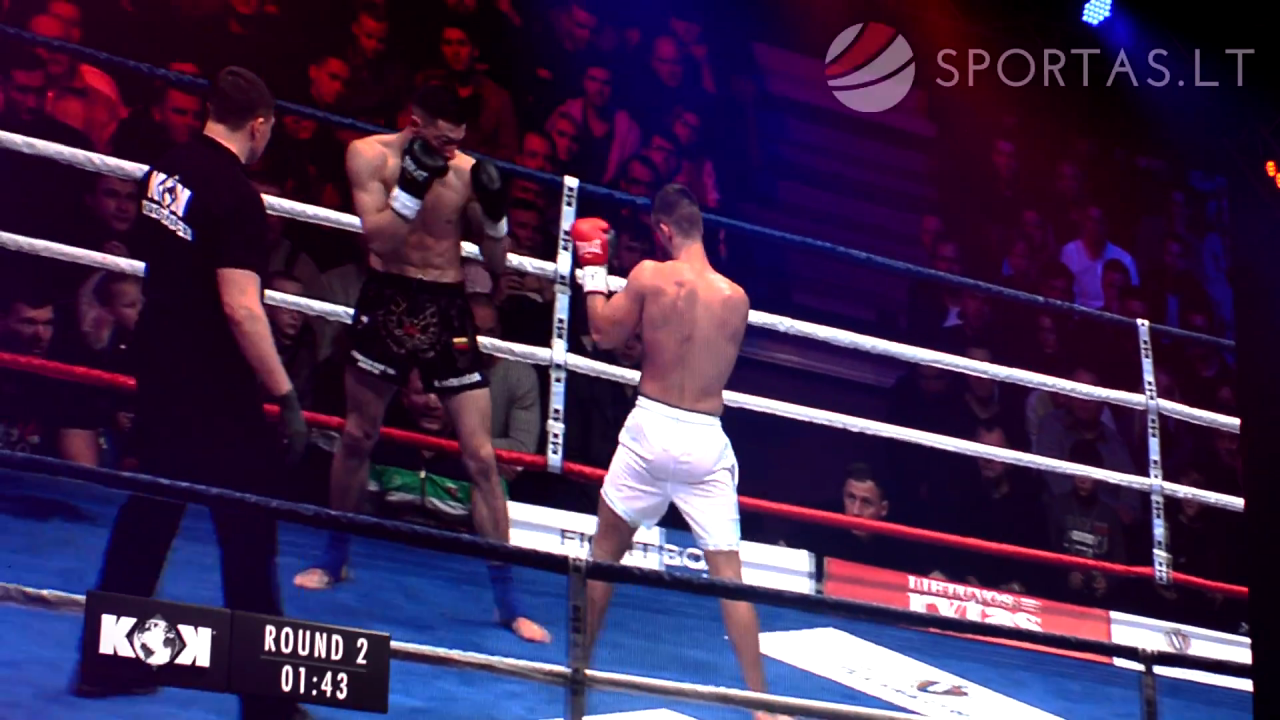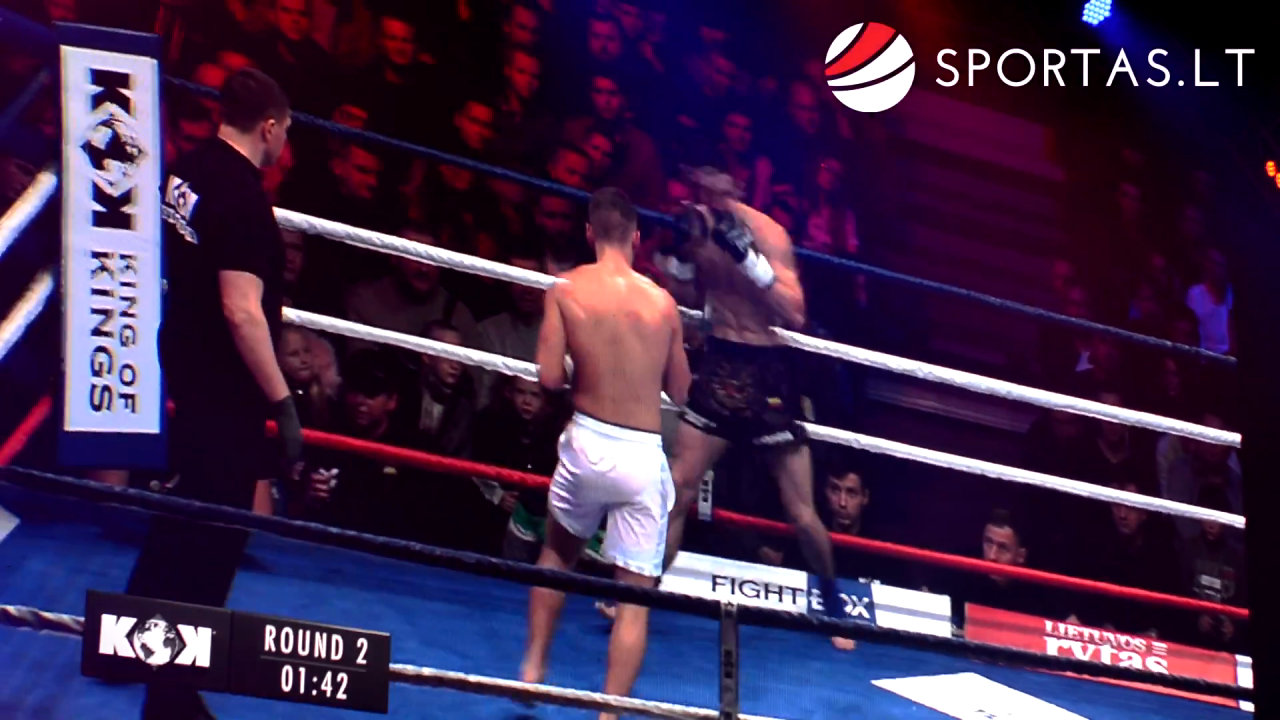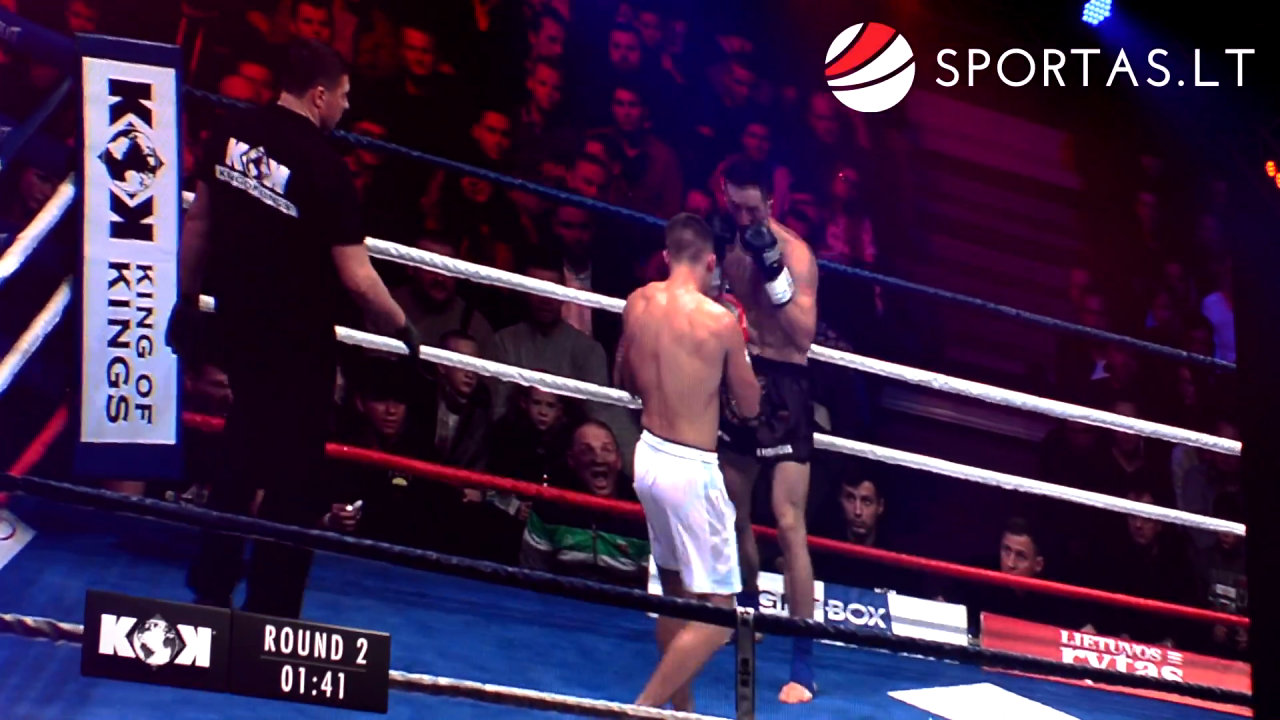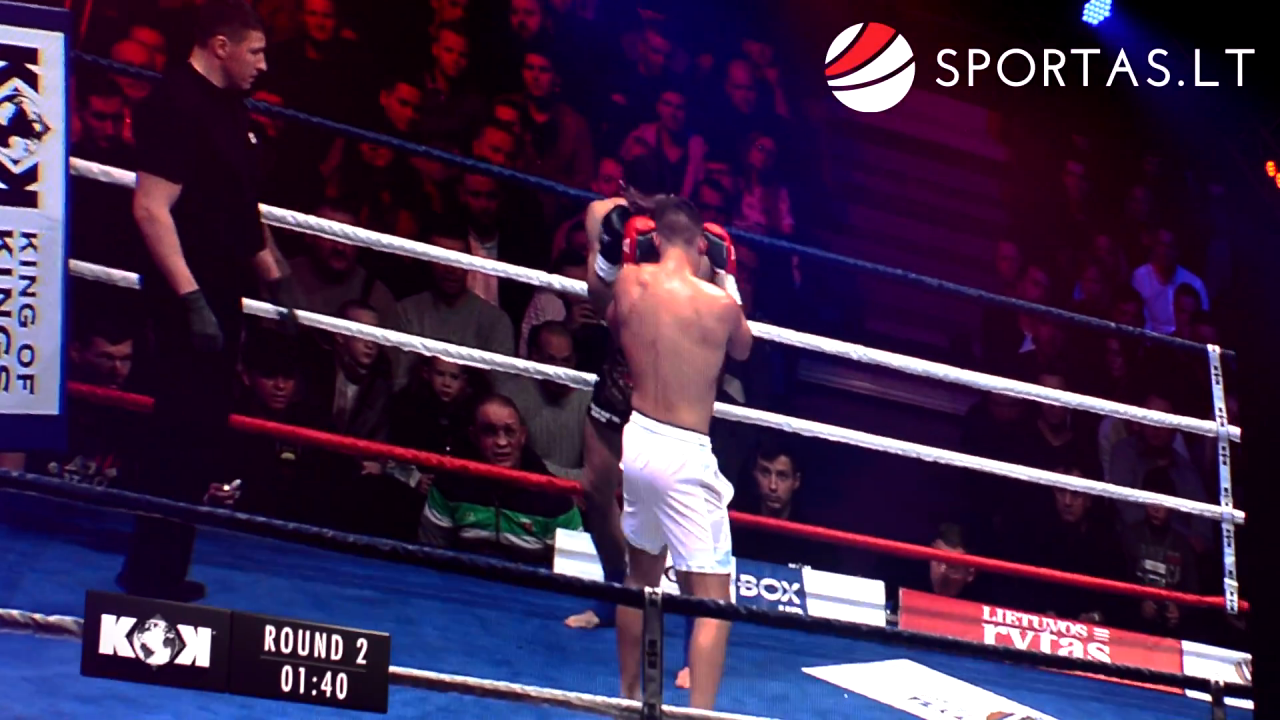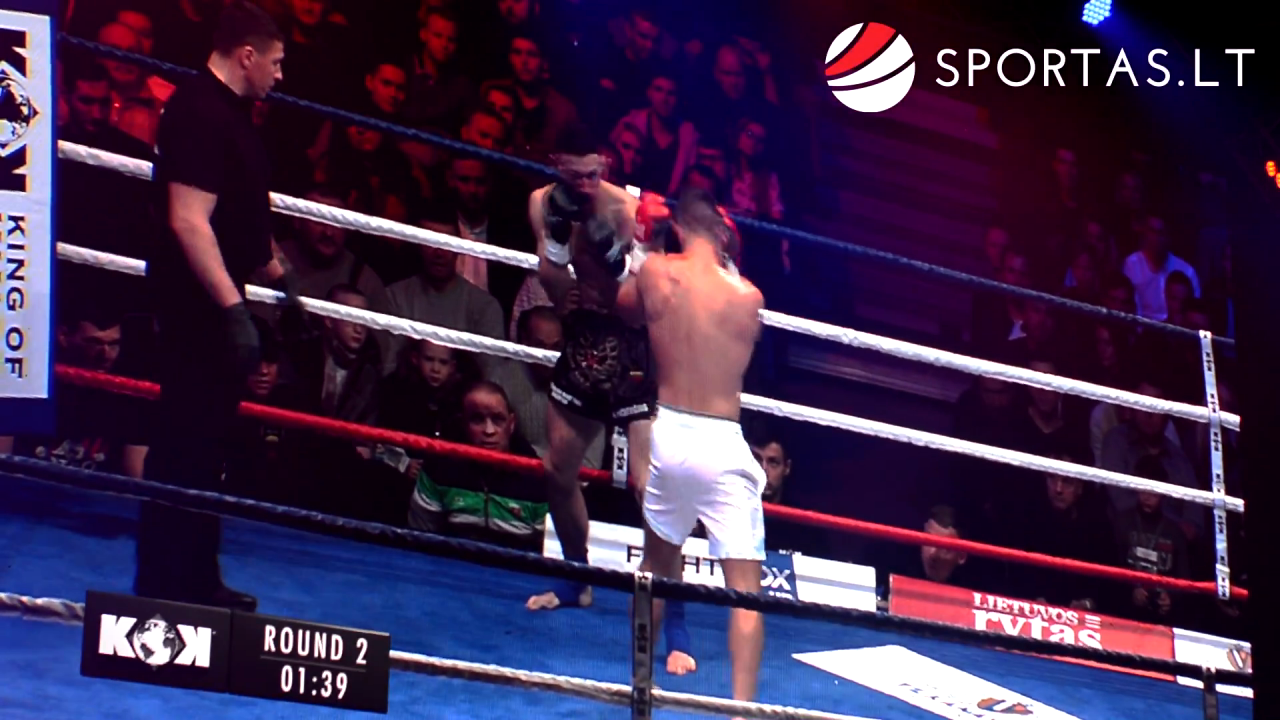
dt=1s
person 1, frame 1
left shoulder: (166, 167)
right shoulder: (236, 196)
right elbow: (242, 309)
right wrist: (285, 395)
left hip: (158, 364)
right hip: (214, 378)
left knee: (151, 500)
right knee: (248, 523)
person 1, frame 2
left shoulder: (187, 167)
right shoulder: (243, 197)
right elbow: (244, 311)
right wrist: (282, 401)
left hip: (185, 357)
right hip: (222, 373)
left knee: (195, 499)
right knee: (217, 522)
person 1, frame 3
left shoulder: (233, 132)
right shoulder: (323, 163)
left elbow: (197, 223)
right elbow: (356, 274)
left wrist: (186, 299)
right wrist: (403, 326)
left hip: (238, 320)
right hip: (297, 335)
left knee: (248, 449)
right knee: (293, 472)
left ankle: (212, 582)
right ankle: (267, 612)
person 1, frame 4
left shoulder: (229, 106)
right shoulder: (175, 105)
right elbow: (151, 209)
left wrist: (274, 281)
right wrist: (192, 300)
left hip: (222, 291)
right hip: (189, 298)
left knee: (198, 435)
right knee: (188, 437)
left ankle: (156, 569)
right ankle: (152, 581)
person 1, frame 5
left shoulder: (222, 110)
right shoulder: (201, 114)
right elbow: (188, 222)
left wrist: (277, 276)
right wrist: (233, 308)
left hip: (209, 300)
right hip: (196, 302)
left knee: (205, 440)
right knee: (189, 445)
left ankle: (193, 577)
right ankle: (166, 590)
person 2, frame 1
left shoulder: (649, 276)
right shoulder: (737, 299)
left elbow: (604, 334)
left wrist: (592, 266)
left hip: (652, 429)
right hip: (706, 440)
left knee: (605, 549)
right knee: (728, 575)
person 2, frame 2
left shoulder: (566, 288)
right shoulder: (663, 301)
left elbow: (550, 378)
right elbow: (678, 385)
left hip: (585, 442)
right hip: (640, 456)
left knee: (558, 551)
right knee: (635, 599)
left ankle: (532, 668)
person 2, frame 3
left shoulder: (637, 302)
right shoulder: (721, 322)
right elbow: (749, 406)
left hip: (648, 458)
right hip: (691, 471)
left knee: (676, 594)
right knee: (715, 613)
left ankle: (679, 712)
right ankle: (644, 712)
person 2, frame 4
left shoulder: (629, 280)
right shoulder: (718, 303)
right elbow: (743, 351)
left wrist: (625, 262)
right wrist: (726, 275)
left hip: (639, 442)
right hip: (686, 455)
left knee: (639, 575)
right knee: (712, 601)
left ankle: (629, 697)
person 2, frame 5
left shoulder: (655, 273)
right shoulder: (747, 296)
left elbow: (628, 304)
left wrist: (648, 251)
right wrist: (727, 260)
left hip: (670, 436)
right hip: (724, 445)
left knee: (658, 564)
right knee: (745, 588)
right ankle: (742, 709)
person 3, frame 1
left shoulder: (467, 172)
right shoulder: (369, 155)
left elbow: (497, 263)
right elbow: (379, 237)
left wrist: (494, 210)
right wrist: (413, 183)
left hip: (448, 310)
right hip: (388, 303)
left knee: (481, 458)
right knee: (357, 438)
left ankle: (507, 601)
right ankle: (335, 558)
person 3, frame 2
left shoulder: (767, 234)
right shoulder: (693, 226)
left elbow: (795, 315)
right elbow: (675, 305)
left wrist: (747, 255)
right wrist: (675, 255)
left hip: (768, 369)
right hip: (717, 364)
left knee: (800, 511)
right knee: (678, 488)
left ankle: (834, 607)
person 3, frame 3
left shoulder: (794, 253)
right shoulder: (722, 236)
left elbow: (804, 335)
left wrist: (770, 270)
left hip: (783, 388)
left knee: (789, 525)
right knee: (733, 513)
left ankle: (803, 661)
right ankle: (748, 616)
person 3, frame 4
right shoulder: (601, 217)
right elbow: (596, 307)
right wrist: (607, 254)
right hip: (621, 362)
right knee: (597, 490)
right ankle: (616, 599)
person 3, frame 5
left shoulder: (629, 211)
right shoulder: (543, 203)
right elbow: (559, 292)
left wrist: (616, 260)
right wrist: (556, 233)
left hip: (633, 348)
right hip: (583, 339)
left knee: (648, 485)
right knee: (559, 473)
left ankle: (675, 625)
right ankle: (576, 581)
